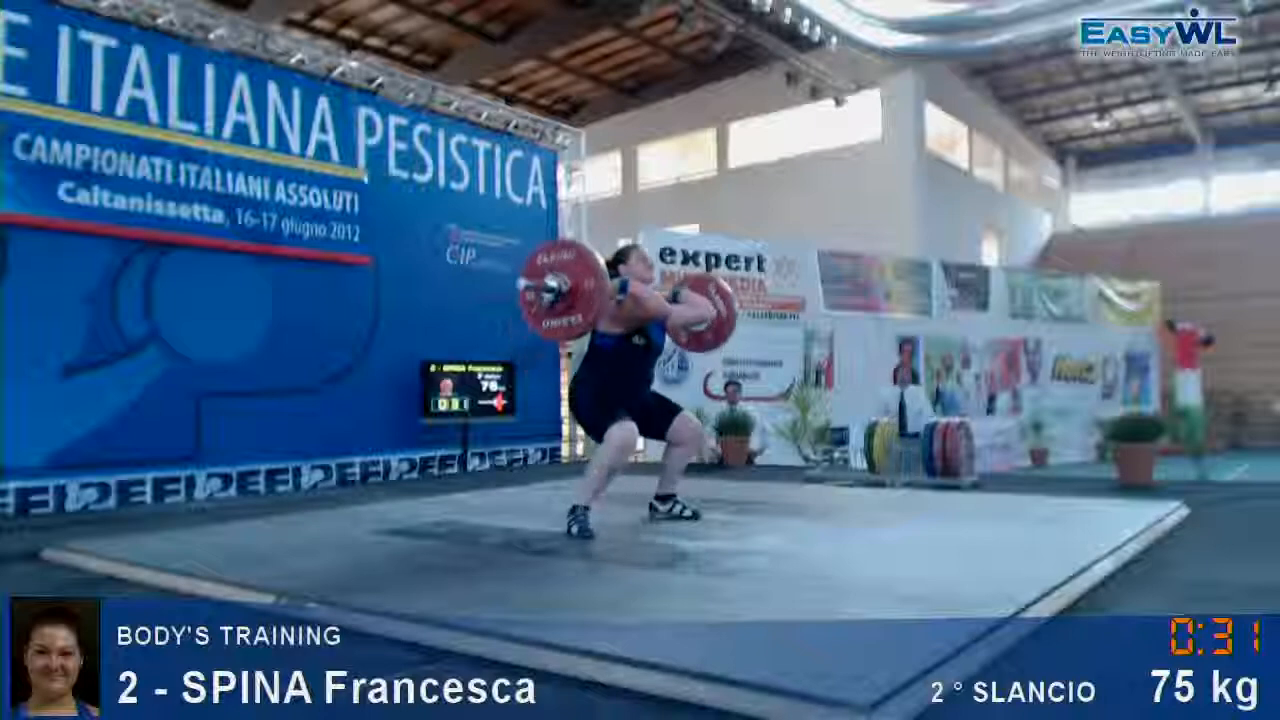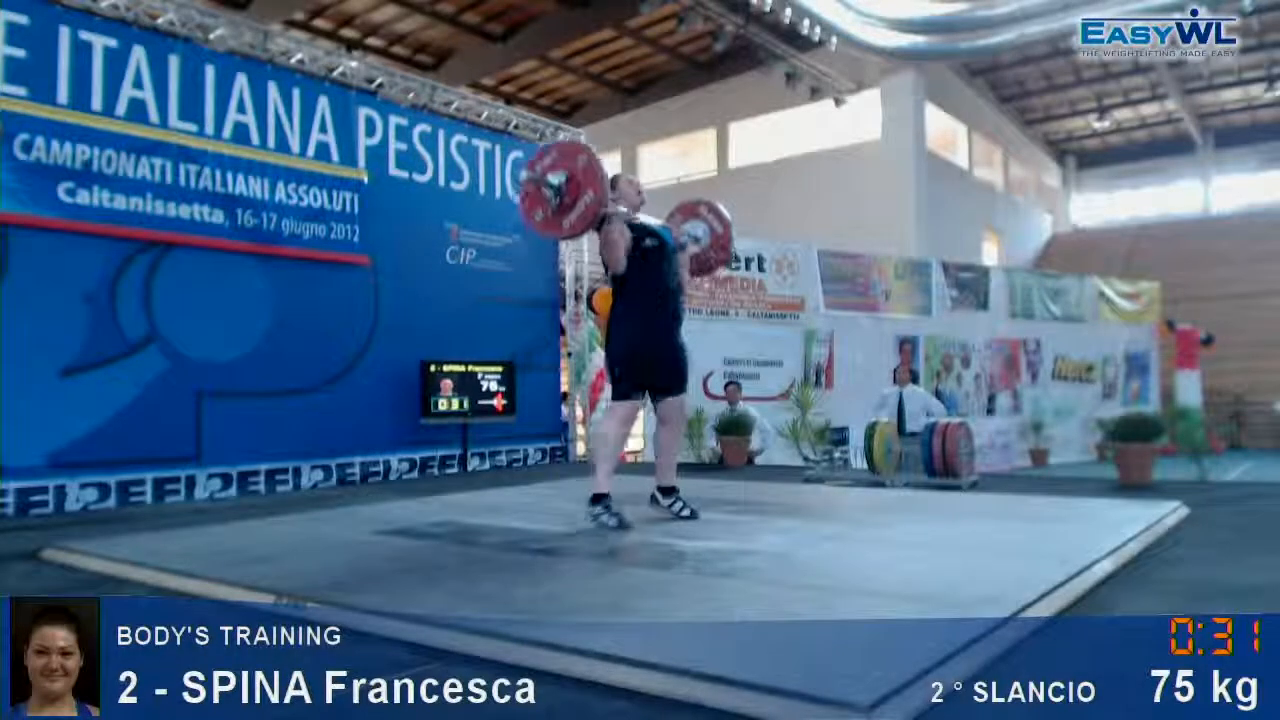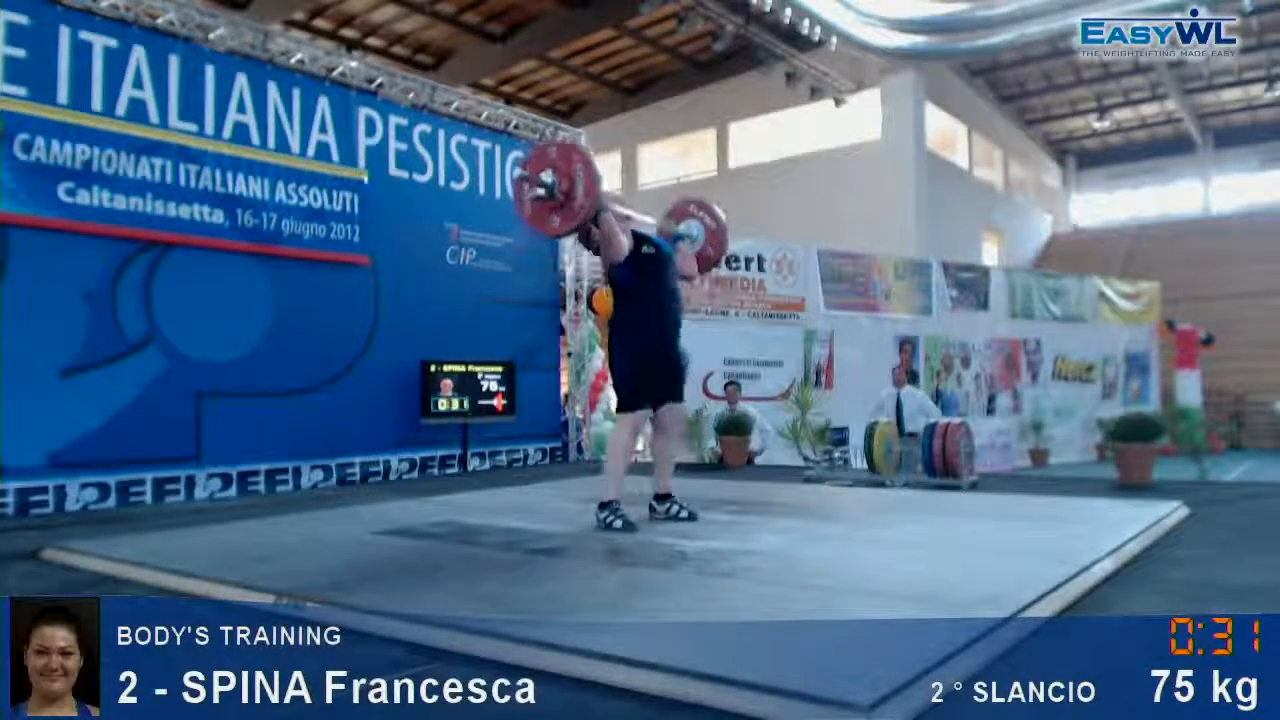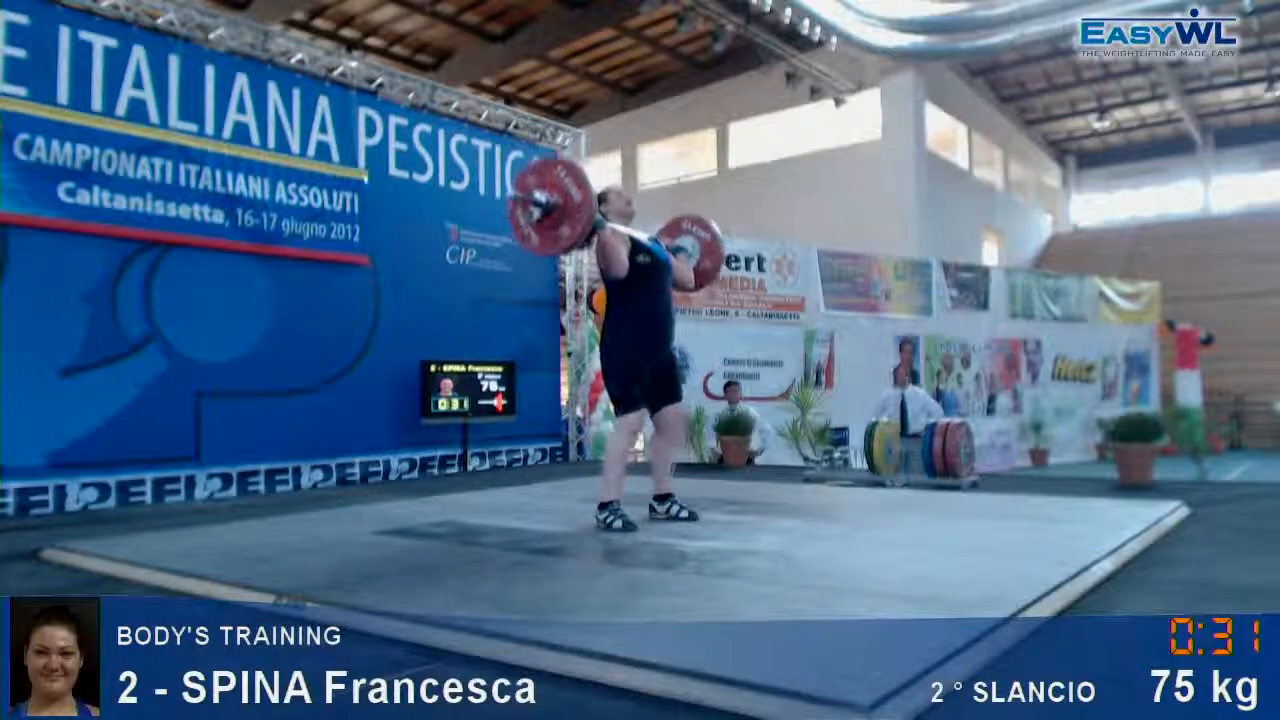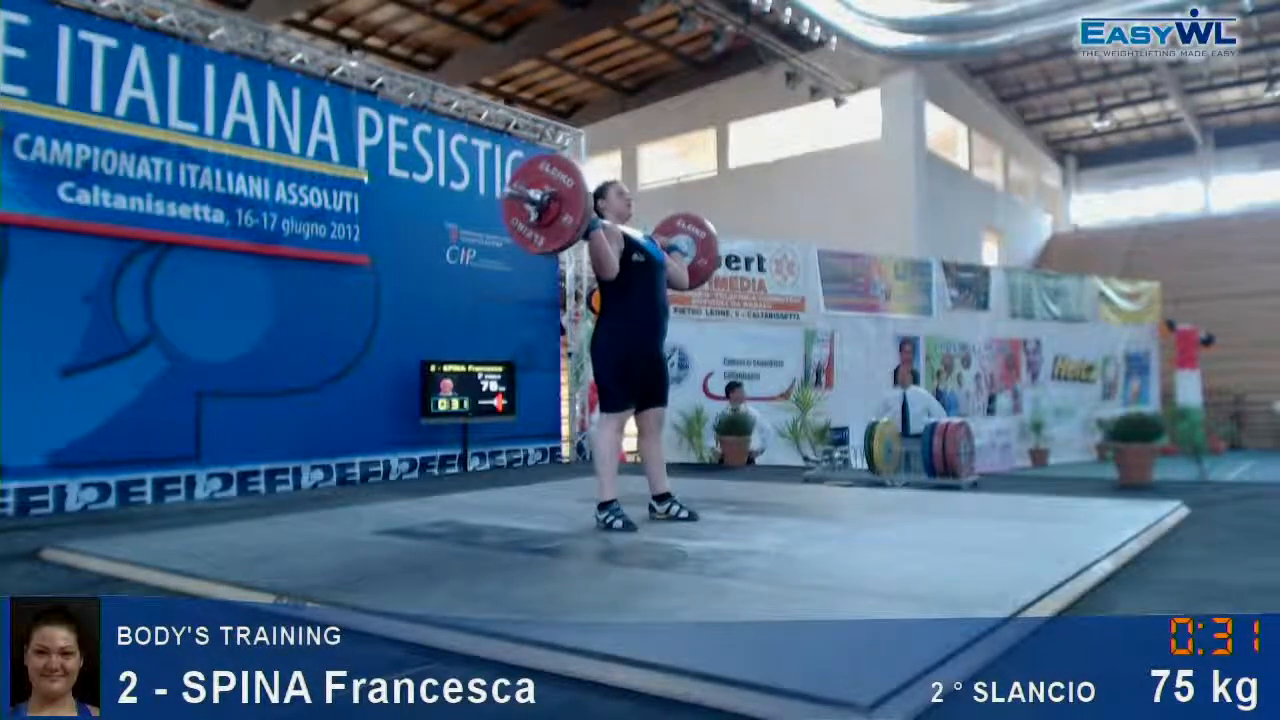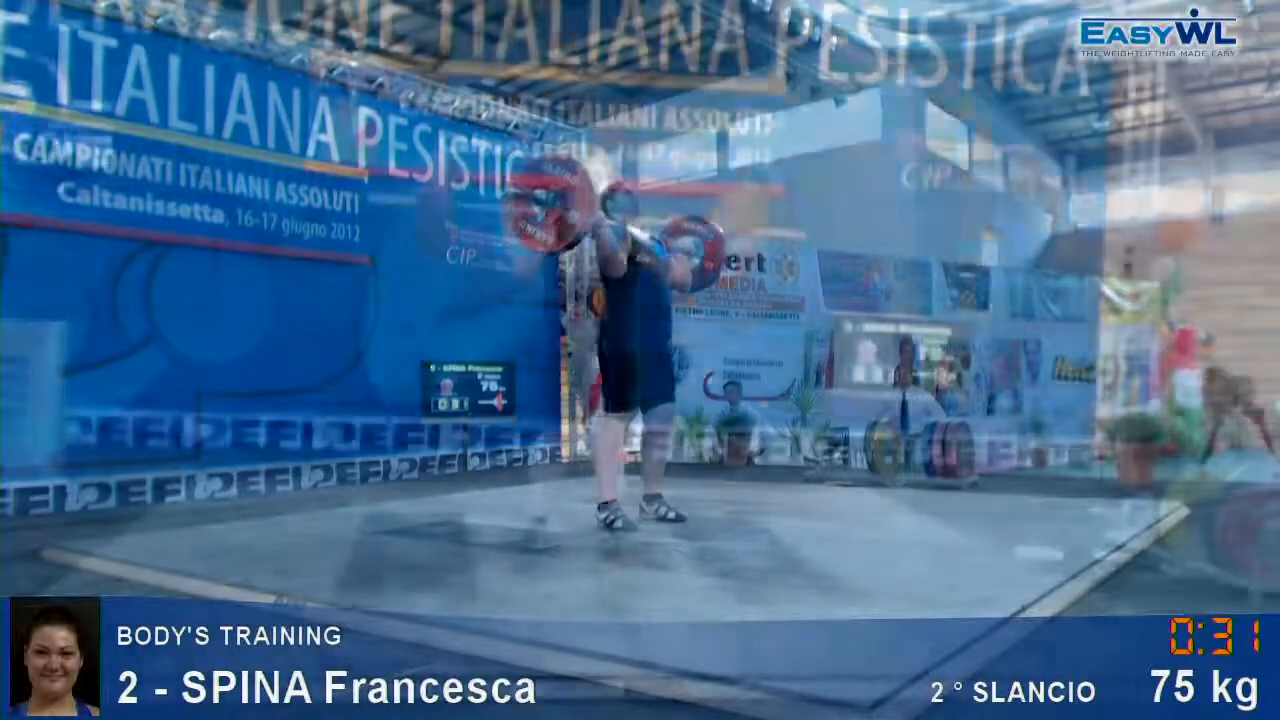
dt=0.7s
person 1, frame 1
left shoulder: (656, 307)
right shoulder: (618, 307)
left elbow: (706, 312)
right elbow: (659, 309)
left wrist: (679, 293)
right wrist: (622, 286)
left hip: (634, 397)
right hip: (595, 397)
left knee: (690, 431)
right knee: (624, 437)
left ankle: (663, 500)
right ankle: (579, 511)
person 1, frame 2
left shoulder: (656, 232)
right shoulder: (618, 228)
left elbow: (680, 280)
right elbow: (615, 264)
left wrist: (682, 243)
right wrist: (610, 215)
left hip: (667, 336)
right hip: (632, 335)
left knee: (673, 414)
right knee: (623, 410)
left ankle: (666, 492)
right ankle: (600, 499)
person 1, frame 3
left shoulder: (651, 238)
right shoulder: (615, 238)
left elbow: (689, 270)
right elbow: (617, 249)
left wrist: (677, 238)
right wrist: (601, 212)
left hip: (666, 346)
right hip: (633, 344)
left knee: (671, 421)
right knee: (632, 420)
left ankle: (662, 498)
right ankle: (608, 506)
person 1, frame 4
left shoulder: (650, 243)
right shoulder: (610, 238)
left elbow: (687, 281)
right elbow: (619, 268)
left wrist: (676, 250)
right wrist: (599, 227)
left hip: (659, 347)
right hip: (625, 345)
left knee: (673, 421)
right knee: (630, 421)
left ankle: (662, 499)
right ankle: (608, 506)
person 1, frame 5
left shoulder: (647, 241)
right shoulder: (607, 233)
left elbow: (681, 280)
right elbow: (609, 270)
left wrist: (672, 248)
right wrist: (592, 227)
left hip: (650, 346)
right hip: (617, 344)
left knee: (653, 422)
right knee: (614, 420)
left ankle: (662, 499)
right ankle: (607, 506)
person 1, frame 6
right shoulder: (610, 235)
left elbow: (683, 280)
right elbow: (614, 266)
left wrist: (683, 253)
right wrist: (598, 230)
left hip: (653, 347)
right hip: (620, 345)
left knee: (661, 423)
right knee: (615, 420)
left ankle: (652, 500)
right ankle: (607, 506)
